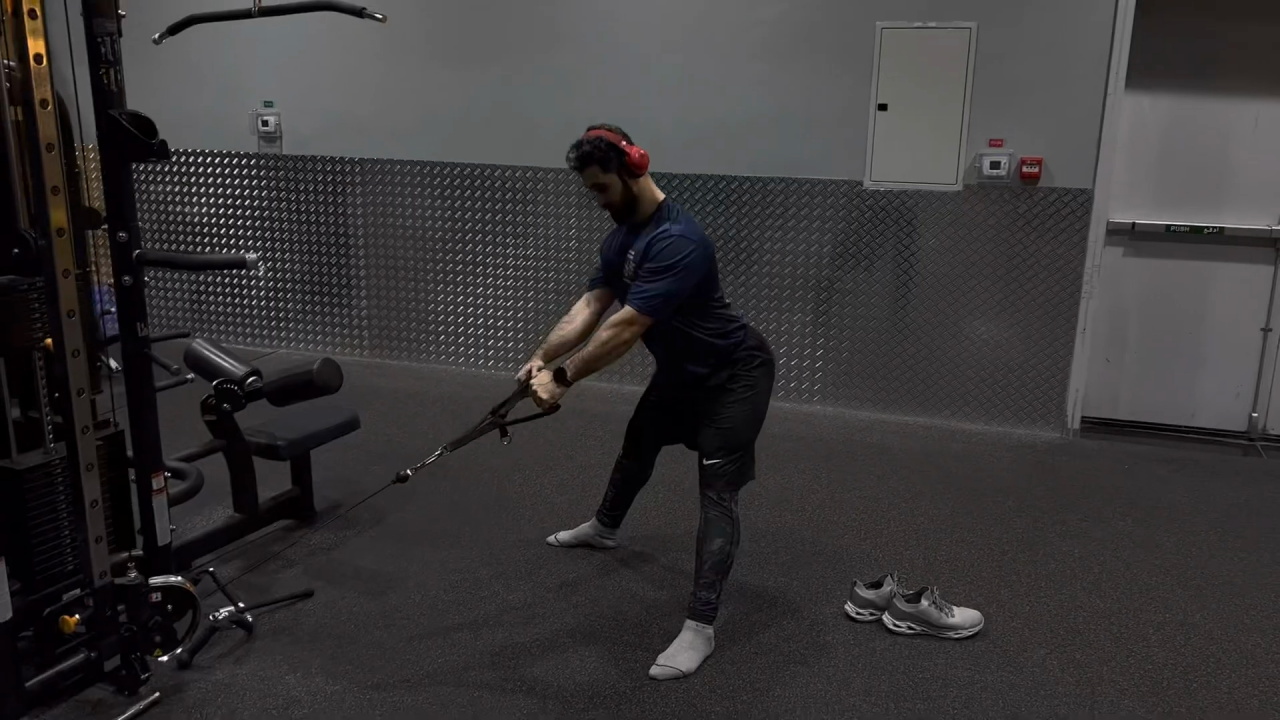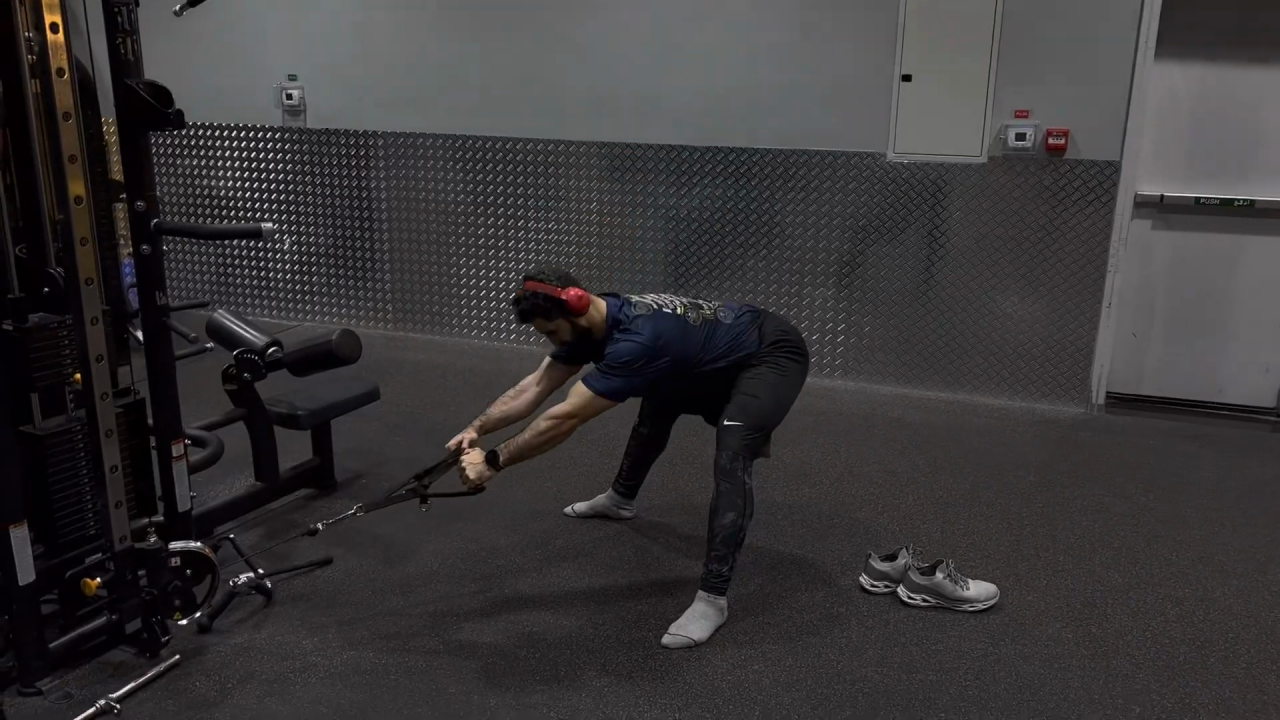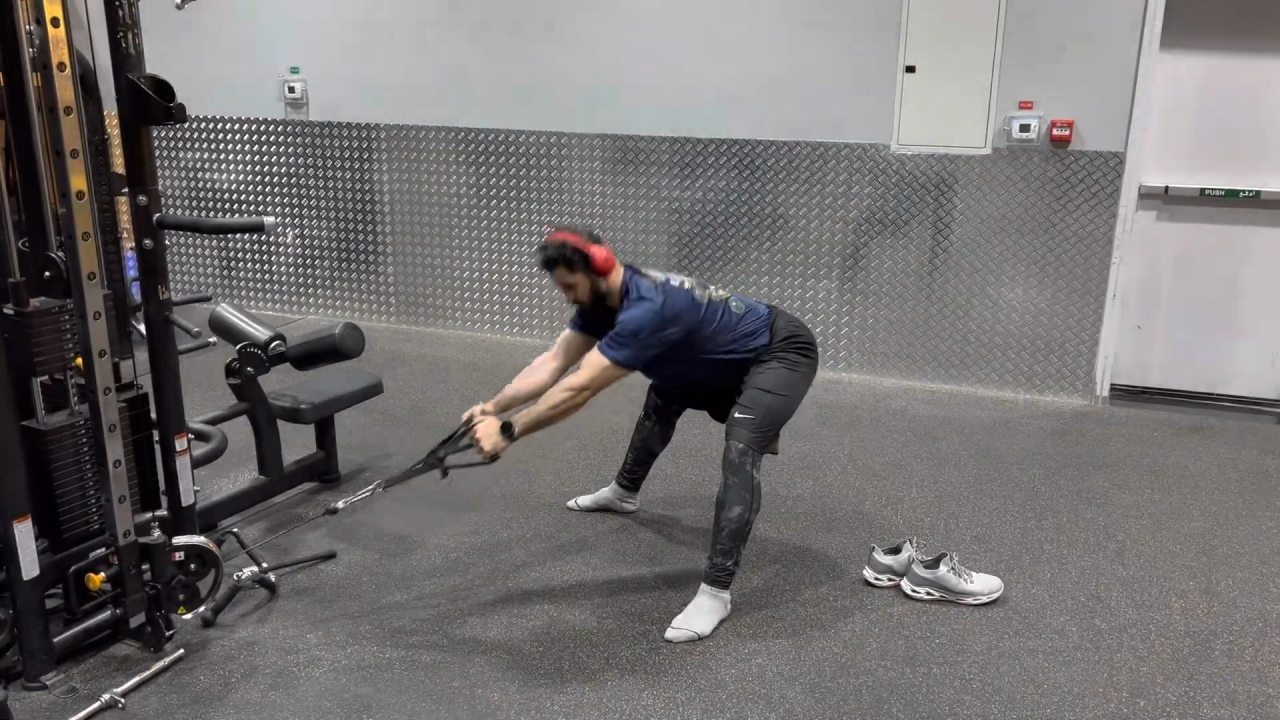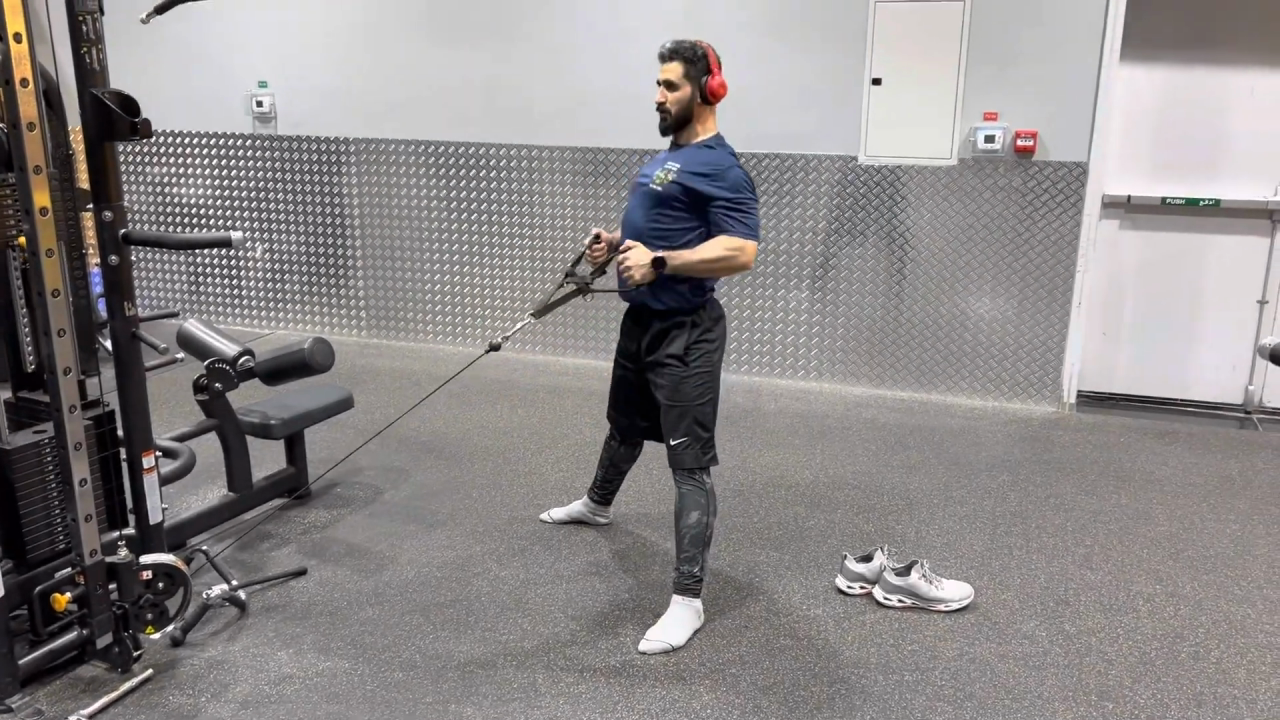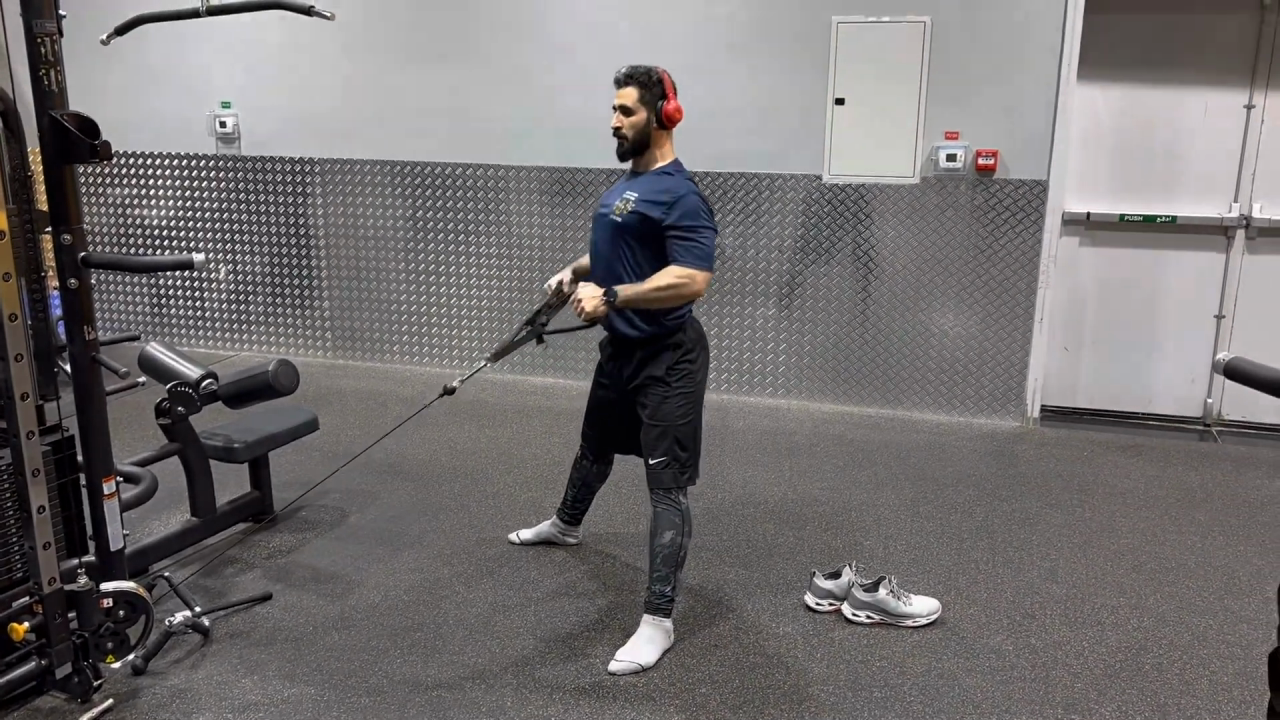
dt=1s
person 1, frame 1
left shoulder: (677, 241)
right shoulder: (622, 237)
left elbow: (624, 329)
right elbow: (589, 307)
left wrist: (563, 378)
right wrist: (541, 357)
left hip: (735, 376)
right hip: (683, 370)
left knee: (716, 491)
right knee: (637, 445)
left ankle: (700, 626)
right ankle: (604, 528)
person 1, frame 2
left shoulder: (637, 339)
right shoulder: (591, 323)
left elbow: (566, 419)
right elbow: (536, 386)
left wrist: (494, 461)
right wrist: (477, 428)
left hip: (773, 355)
right hip: (724, 355)
left knee: (731, 458)
right knee: (656, 407)
left ankle: (712, 599)
right ankle: (622, 498)
person 1, frame 3
left shoulder: (646, 310)
right shoulder: (602, 301)
left elbow: (581, 388)
right elbow: (555, 360)
left wrist: (511, 430)
right wrist: (496, 405)
left hip: (781, 353)
left knee: (739, 452)
right knee: (661, 402)
left ankle: (715, 593)
right ankle: (624, 492)
person 1, frame 4
left shoulder: (719, 168)
right shoulder: (668, 155)
left elbow: (741, 251)
left wrist: (658, 261)
right wrist: (615, 241)
left hip: (685, 331)
right hip: (640, 319)
left knee: (688, 463)
right knee: (624, 426)
left ankle: (688, 601)
right ankle: (597, 503)
person 1, frame 5
left shoulder: (678, 194)
right shoulder: (627, 183)
left elbow: (692, 280)
left wrist: (611, 297)
right wrist: (574, 271)
left hip: (667, 357)
right hip: (620, 348)
left knee: (666, 485)
right knee: (594, 446)
left ankle: (658, 621)
right ankle: (566, 524)
